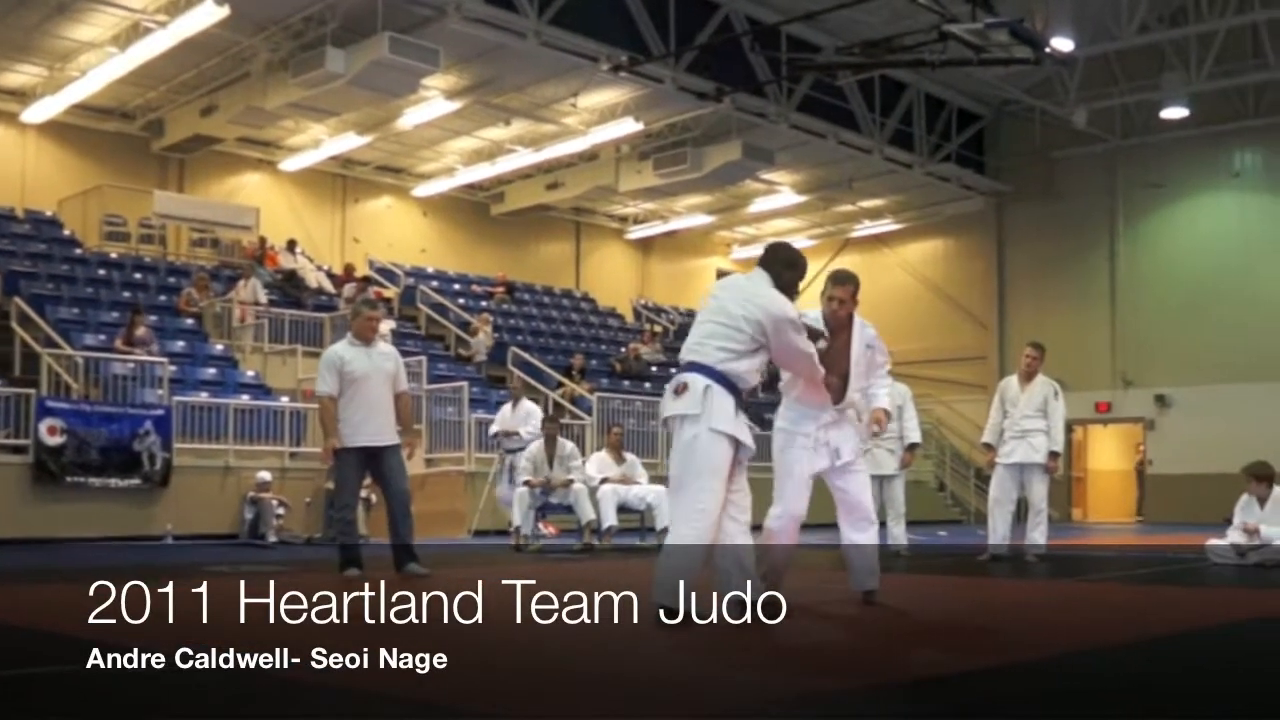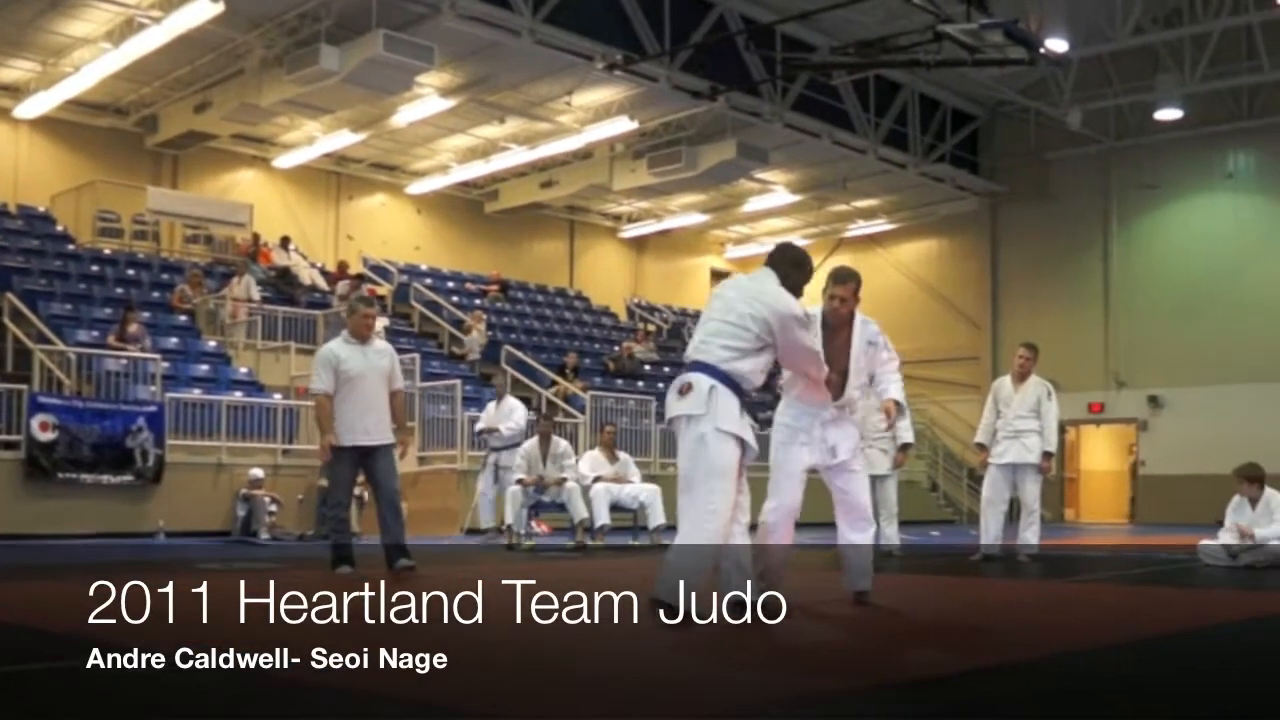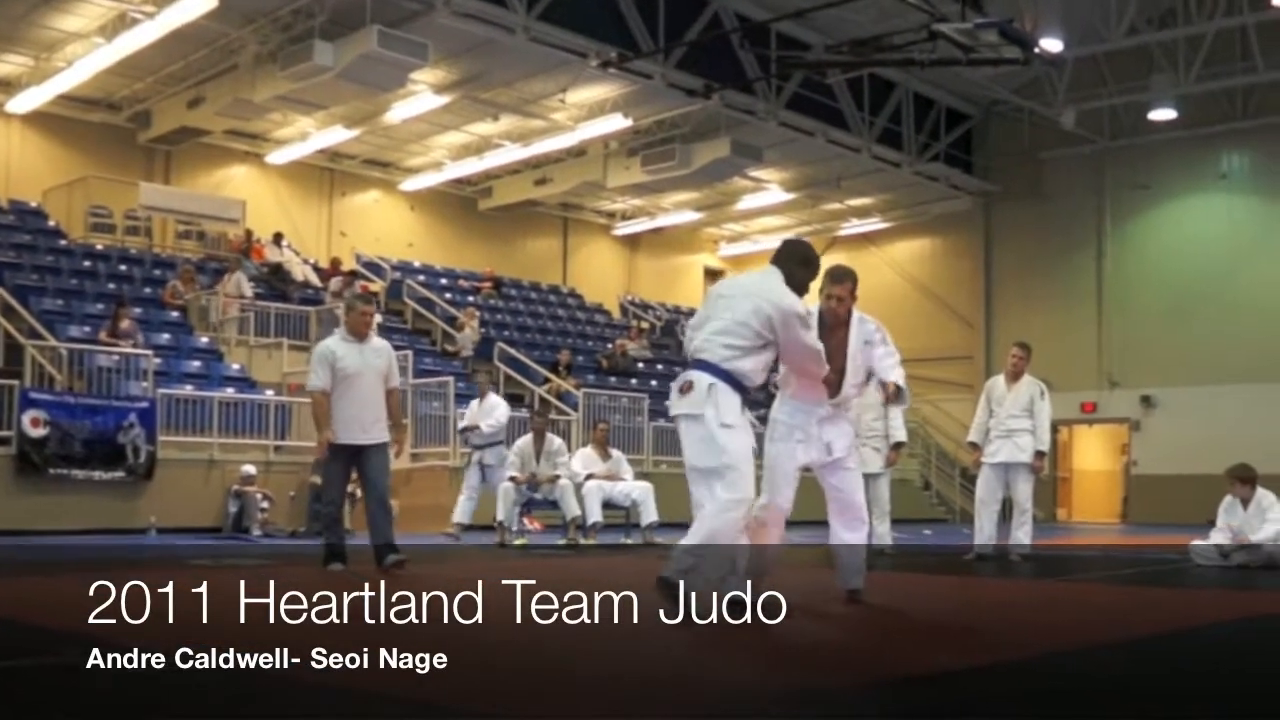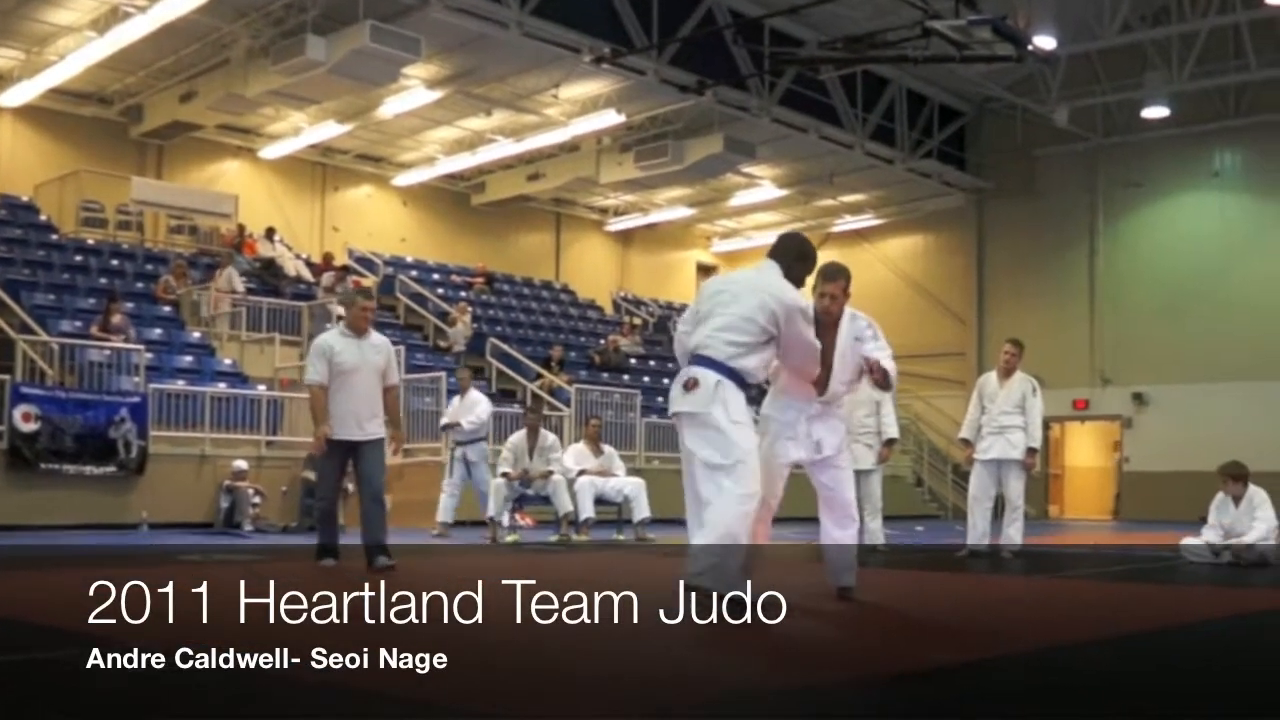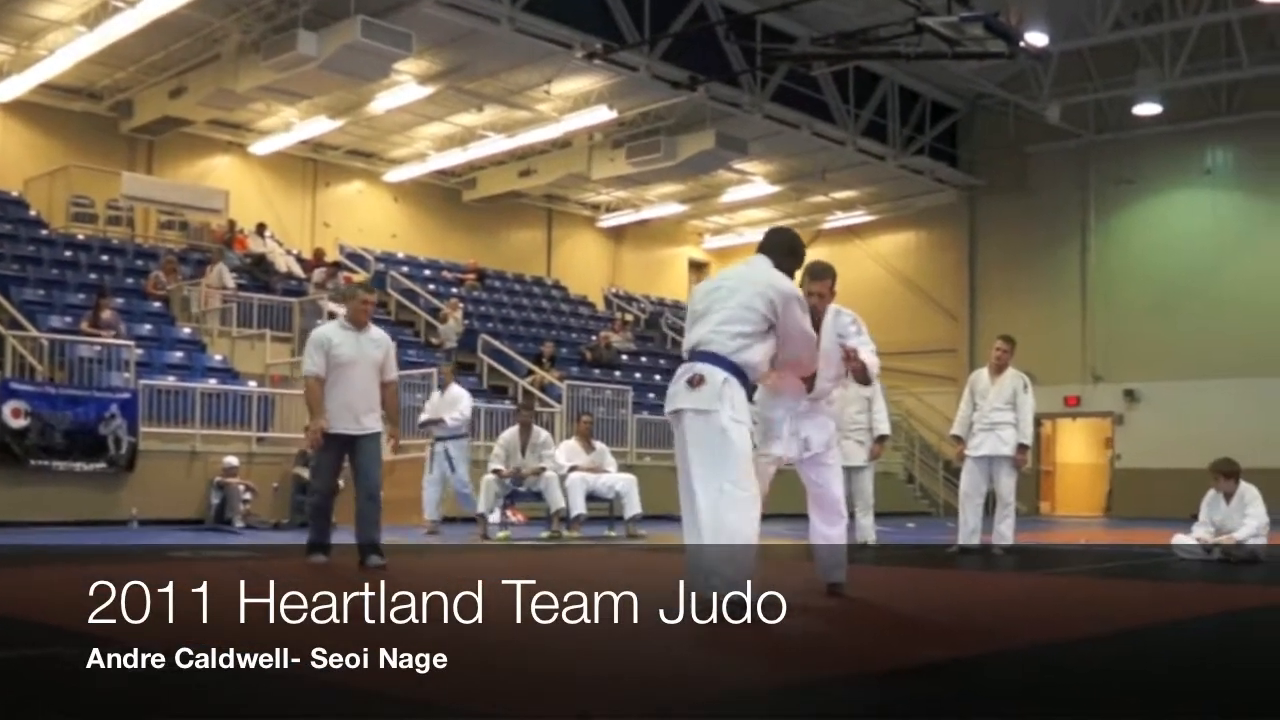
dt=0.1s
person 1, frame 1
left shoulder: (727, 285)
right shoulder: (776, 307)
right elbow: (804, 364)
right wrist: (828, 380)
left hip: (698, 394)
right hip: (709, 401)
left knee: (731, 504)
right knee: (698, 506)
left ankle: (743, 594)
right ankle: (669, 601)
person 1, frame 2
left shoulder: (731, 287)
right shoulder: (782, 306)
right elbow: (808, 363)
right wrist: (829, 379)
left hip: (700, 394)
right hip: (713, 401)
left knee: (731, 504)
right knee: (708, 507)
left ankle: (740, 593)
right ankle: (669, 597)
person 1, frame 3
left shoulder: (728, 284)
right shoulder: (786, 305)
left elbow: (691, 333)
right elbow: (810, 365)
right wrist: (828, 376)
left hip: (694, 390)
right hip: (715, 398)
left knee: (720, 497)
right knee: (732, 496)
left ankle: (729, 591)
right ankle: (679, 576)
person 1, frame 4
left shoulder: (720, 281)
right shoulder: (787, 299)
left elbow: (683, 333)
right elbow: (805, 363)
right wrist: (821, 375)
left hip: (694, 386)
right hip: (718, 393)
left knee: (713, 493)
right knee: (740, 491)
left ankle: (720, 588)
right ankle: (703, 579)
person 1, frame 5
left shoulder: (713, 281)
right shoulder: (781, 288)
right elbow: (802, 356)
right wrist: (785, 360)
left hip: (690, 383)
right hip: (719, 391)
left knee: (703, 494)
right knee: (734, 494)
left ankle: (708, 588)
right ankle: (729, 594)
person 2, frame 1
left shoulder: (868, 336)
right shoulder: (801, 324)
left elbow: (878, 377)
left wrist: (880, 406)
left hip: (841, 428)
right hip: (797, 425)
left knee: (859, 509)
right knee: (788, 510)
left ankle: (867, 586)
right ankle: (769, 582)
person 2, frame 2
left shoulder: (871, 333)
left elbow: (888, 373)
left wrist: (891, 400)
left hip: (841, 426)
right hip: (797, 422)
left knee: (858, 508)
right knee: (782, 505)
left ankle: (861, 586)
right ankle: (764, 581)
person 2, frame 3
left shoulder: (870, 330)
left elbow: (891, 367)
left wrist: (892, 387)
left hip: (835, 423)
right hip: (792, 419)
left knee: (851, 507)
right knee: (774, 502)
left ankle: (852, 585)
right ankle: (754, 576)
person 2, frame 4
left shoulder: (861, 327)
left elbow: (883, 364)
left wrist: (880, 372)
left hip: (826, 420)
right hip: (784, 416)
left knee: (841, 504)
right knee: (762, 498)
left ankle: (844, 583)
person 2, frame 5
left shoulder: (845, 322)
left elbow: (869, 364)
left wrist: (859, 365)
left hip: (814, 418)
right hip: (772, 413)
left knee: (830, 501)
left ankle: (834, 579)
person 3, frame 1
left shoulder: (390, 353)
right shoulder: (335, 354)
left elbow: (402, 395)
right elbow: (326, 399)
left wrist: (409, 432)
right wrist: (329, 436)
left hip: (387, 441)
right hip: (350, 443)
left knee: (400, 496)
right knee: (346, 504)
left ankle: (405, 558)
right ankle: (350, 562)
person 3, frame 2
left shoulder: (386, 350)
right shoulder: (331, 352)
left elbow: (397, 394)
right elbow: (322, 396)
left wrist: (402, 431)
right wrist: (326, 433)
left hip: (381, 440)
right hip: (344, 442)
left knee: (390, 495)
right knee: (339, 503)
left ankle: (397, 555)
right ankle: (342, 560)
person 3, frame 3
left shoulder: (384, 348)
right shoulder: (328, 349)
left elbow: (393, 392)
right elbow: (319, 394)
left wrist: (398, 429)
right wrist: (323, 431)
left hip: (375, 438)
right hip: (339, 439)
left knee: (379, 494)
right knee: (334, 500)
left ankle: (385, 553)
right ankle: (334, 556)
person 3, frame 4
left shoulder: (383, 344)
right shoulder: (325, 343)
left elbow: (391, 389)
right elbow: (316, 388)
left wrist: (396, 427)
right wrist: (321, 425)
left hip: (372, 434)
right hip: (335, 434)
left knee: (374, 492)
right knee: (328, 496)
left ankle: (377, 553)
right ankle: (327, 551)
person 3, frame 5
left shoulder: (382, 339)
right shoulder: (323, 336)
left elbow: (389, 385)
right elbow: (313, 380)
left wrist: (393, 423)
right wrist: (316, 419)
left hip: (368, 429)
right hip: (331, 428)
left knee: (370, 488)
right knee: (323, 489)
left ankle: (370, 550)
right ankle: (318, 547)
person 4, frame 1
left shoulder: (1049, 387)
right shoulder: (1005, 385)
left elbow: (1056, 422)
right elbow: (995, 417)
left wrist: (1054, 456)
right wrist: (990, 448)
left hip: (1036, 450)
right hip: (1009, 448)
left knee: (1037, 502)
right knee: (998, 498)
left ankle: (1034, 549)
right ankle: (996, 547)
person 4, frame 2
left shoulder: (1043, 387)
right shoulder: (999, 385)
left elbow: (1050, 422)
right elbow: (988, 418)
left wrist: (1048, 456)
right wrist: (983, 448)
left hip: (1029, 450)
right hip: (1002, 449)
left knee: (1030, 502)
right knee: (991, 498)
left ankle: (1026, 549)
right ankle: (988, 547)
person 4, frame 3
left shoulder: (1036, 387)
right shoulder: (992, 384)
left elbow: (1042, 422)
right elbow: (981, 417)
left wrist: (1040, 455)
right wrist: (976, 448)
left hip: (1022, 450)
right hip: (994, 448)
left knee: (1022, 502)
right knee: (985, 499)
left ankle: (1018, 549)
right ankle: (982, 547)
person 4, frame 4
left shoulder: (1028, 383)
right shoulder: (984, 381)
left elbow: (1034, 418)
right elbow: (973, 413)
left wrist: (1032, 452)
right wrist: (968, 444)
left hip: (1014, 446)
right hip: (986, 444)
left knee: (1013, 498)
right knee: (978, 495)
left ankle: (1010, 546)
right ankle: (975, 544)
person 4, frame 5
left shoulder: (1019, 380)
right shoulder: (976, 377)
left elbow: (1025, 415)
right elbow: (965, 410)
left wrist: (1023, 449)
right wrist: (959, 441)
left hip: (1005, 443)
right hip: (978, 441)
left knee: (1005, 495)
right knee: (969, 492)
left ankle: (1001, 543)
right ankle: (966, 541)
